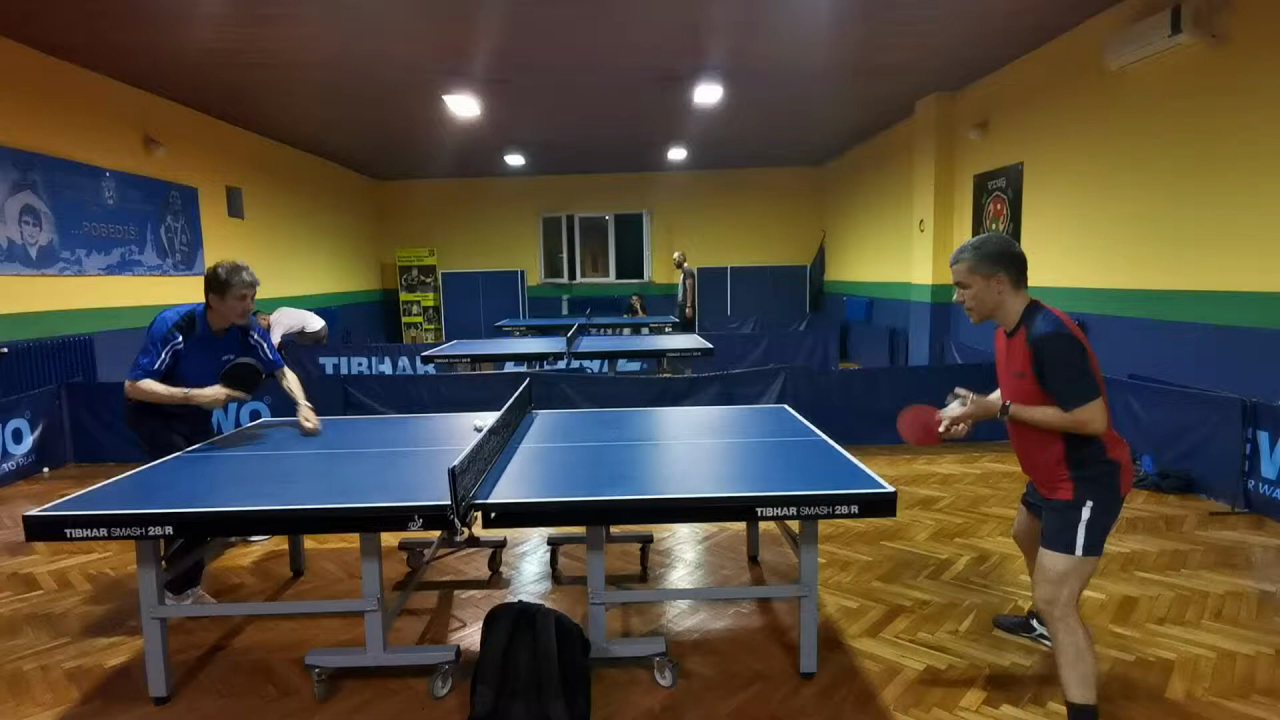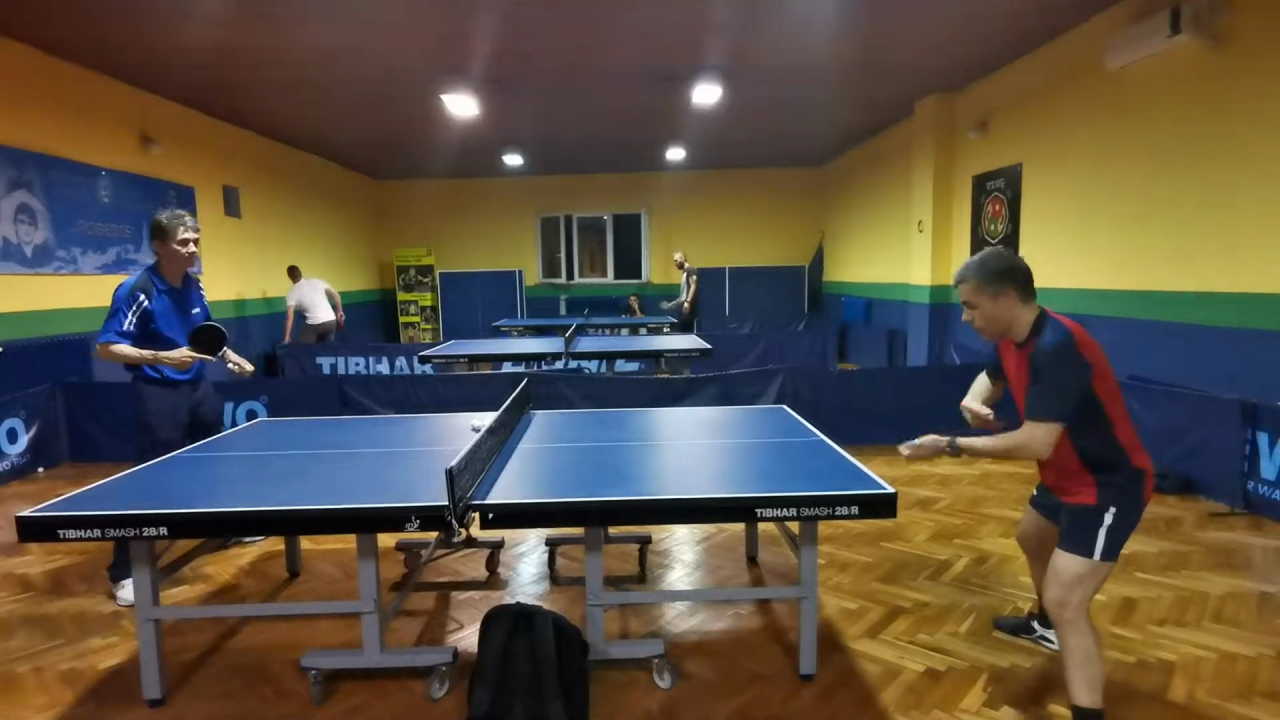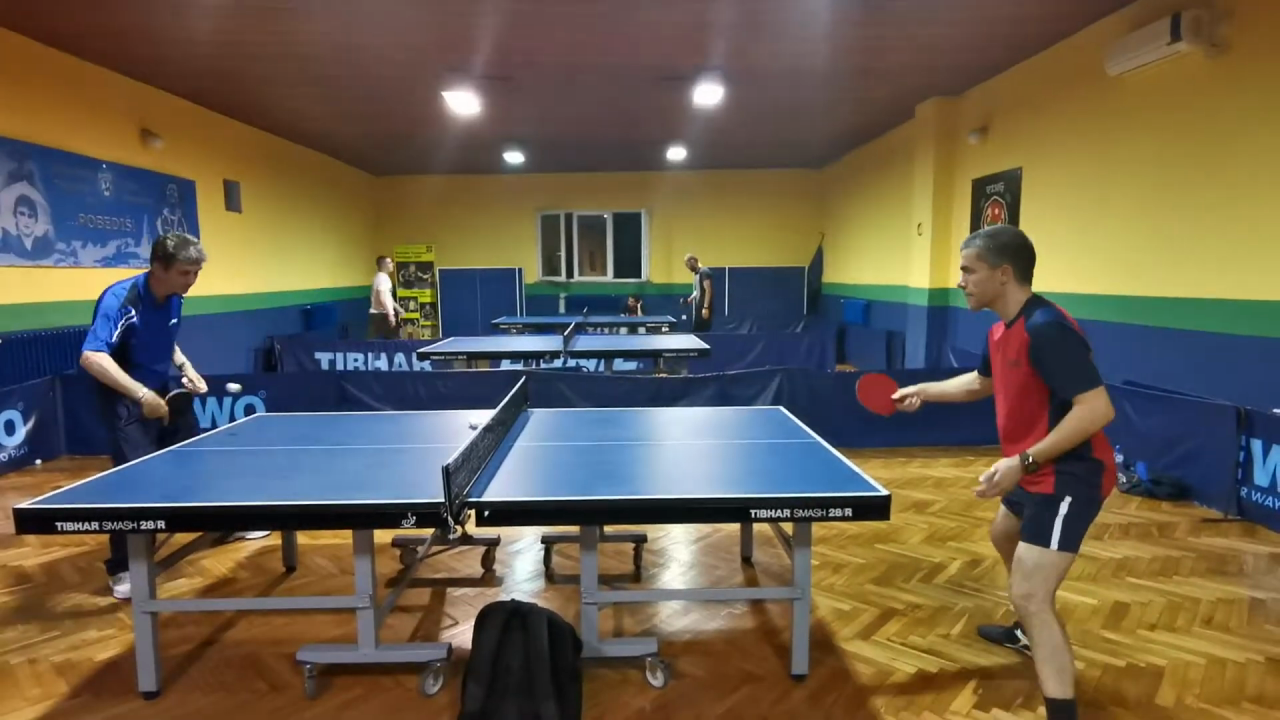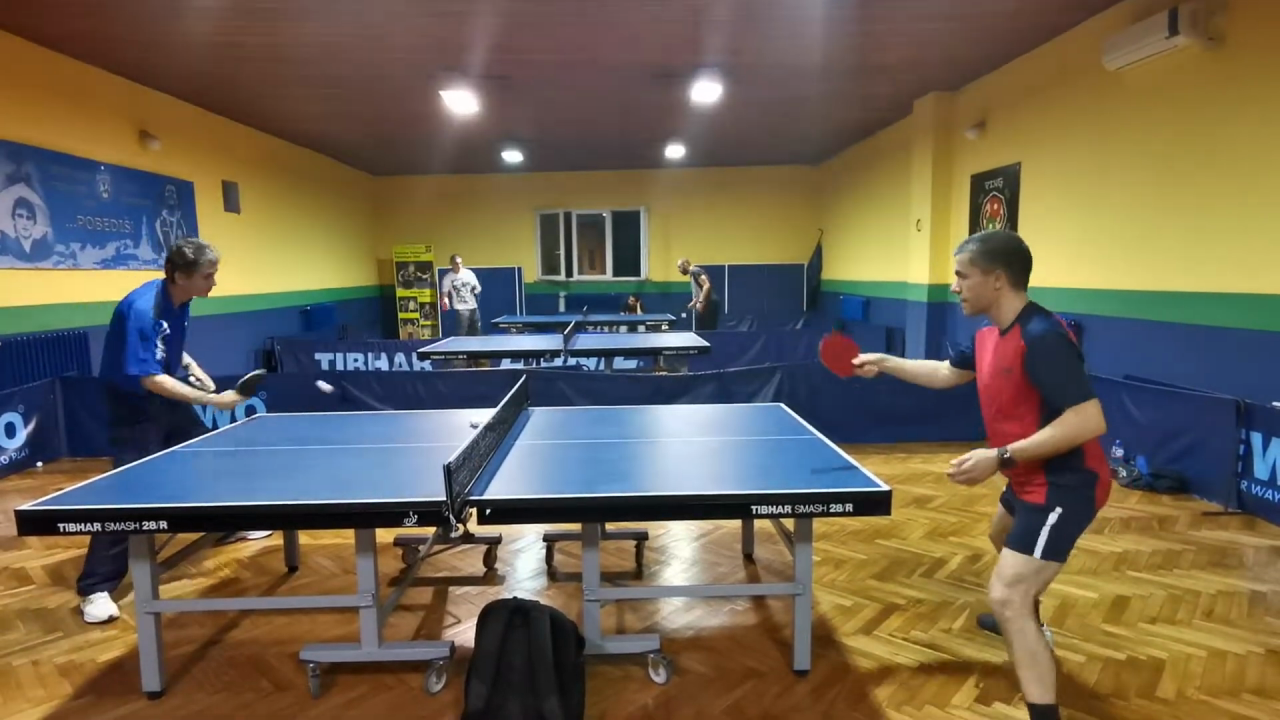
dt=1s
person 1, frame 1
left shoulder: (1049, 336)
right shoulder: (1008, 329)
left elbow: (1092, 420)
left wrist: (999, 410)
right wrist: (973, 411)
left hip: (1087, 481)
right hip: (1052, 473)
left knee: (1055, 599)
right knee: (1027, 537)
right ankle: (1041, 622)
person 1, frame 2
left shoulder: (1056, 347)
right shoulder: (1011, 339)
left elbow: (1035, 444)
right elbow: (989, 379)
left wrist: (949, 446)
right wrist: (975, 402)
left hip: (1109, 486)
right hip: (1066, 477)
left knee: (1066, 601)
right knee: (1032, 539)
right ankle: (1044, 624)
person 1, frame 3
left shoulder: (1047, 328)
right shoulder: (1002, 329)
left elbow: (1097, 408)
right elbow: (981, 383)
left wrist: (1023, 462)
right wrist: (923, 391)
left hip: (1068, 477)
right hip: (1037, 471)
left knee: (1032, 596)
right knee: (1005, 537)
right ankle: (1027, 633)
person 1, frame 4
left shoulder: (1042, 337)
right shoulder: (990, 334)
left elbow: (1089, 421)
right elbow: (950, 374)
left wrist: (1000, 458)
right wrist: (886, 364)
left hip: (1062, 486)
right hip: (1031, 478)
left knee: (1008, 597)
right knee: (1004, 539)
right ankle: (1021, 625)
person 2, frame 1
left shoulder: (247, 330)
right shoulder: (172, 325)
left elbow: (281, 371)
right elbow: (133, 387)
left wrist: (302, 405)
right wrist: (194, 396)
left hip: (196, 415)
right hip: (154, 415)
right ankle: (181, 588)
person 2, frame 2
left shoulder: (194, 285)
right shoulder: (136, 290)
right elbow: (106, 347)
left wrist: (228, 355)
right wrist: (161, 358)
left hip: (198, 387)
right hip: (159, 395)
right ankle: (124, 572)
person 2, frame 3
left shoulder: (174, 298)
right shoulder: (119, 300)
right elbow: (91, 357)
left wrist: (186, 369)
right wrist: (141, 394)
left hip: (164, 393)
right hip: (125, 399)
right ankle: (122, 569)
person 2, frame 4
left shoulder: (178, 301)
right shoulder: (143, 308)
right elbow: (152, 378)
left wrist: (195, 370)
right wrist: (210, 399)
left hip: (167, 398)
right hip: (132, 401)
right ankle: (95, 588)
